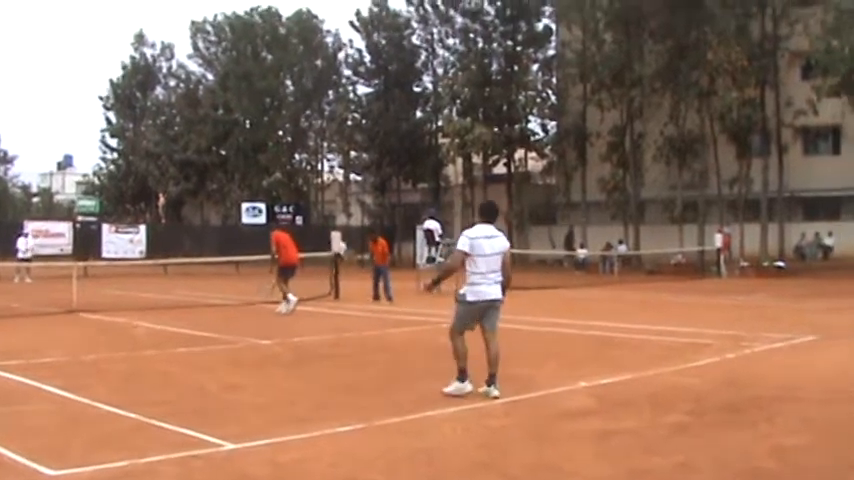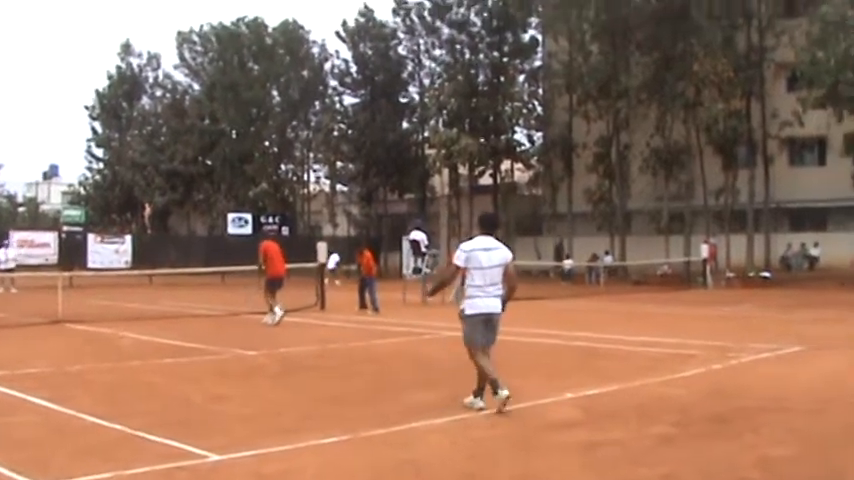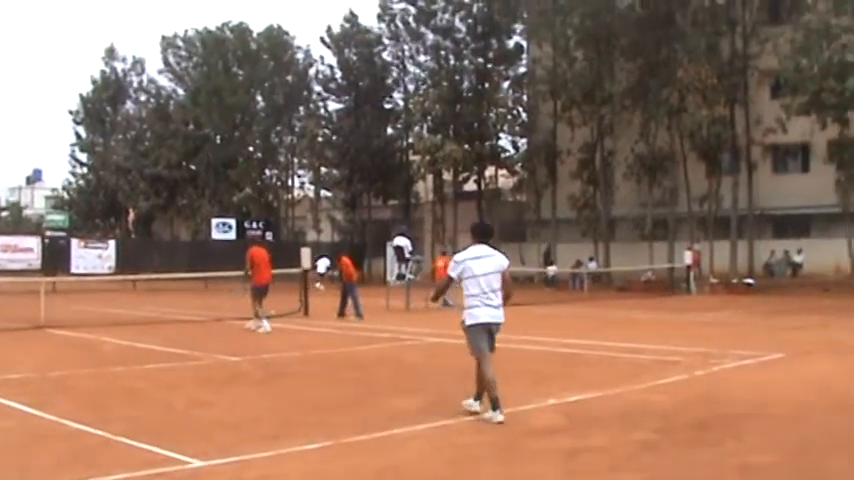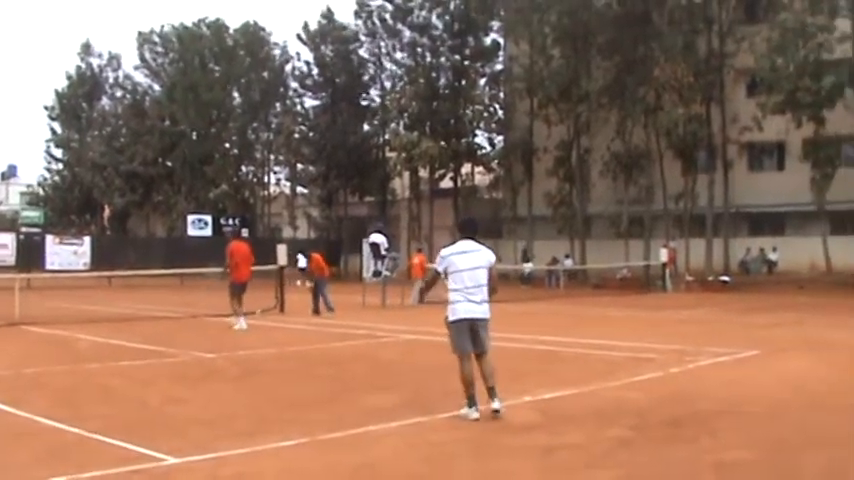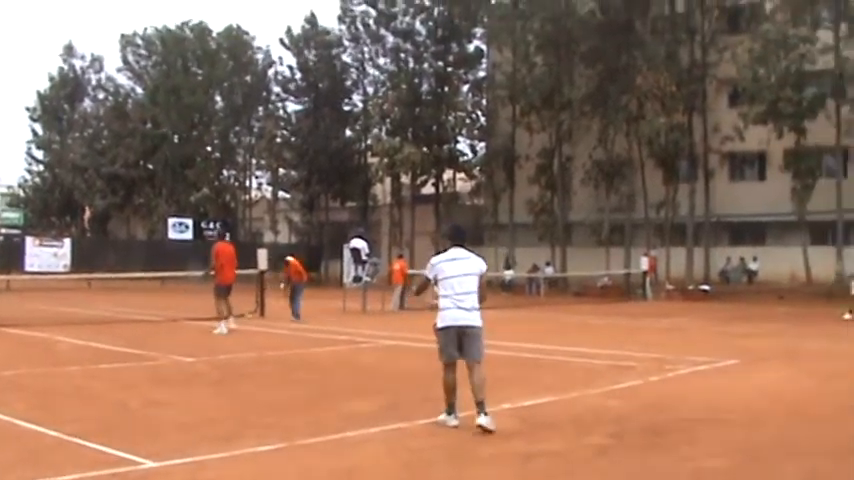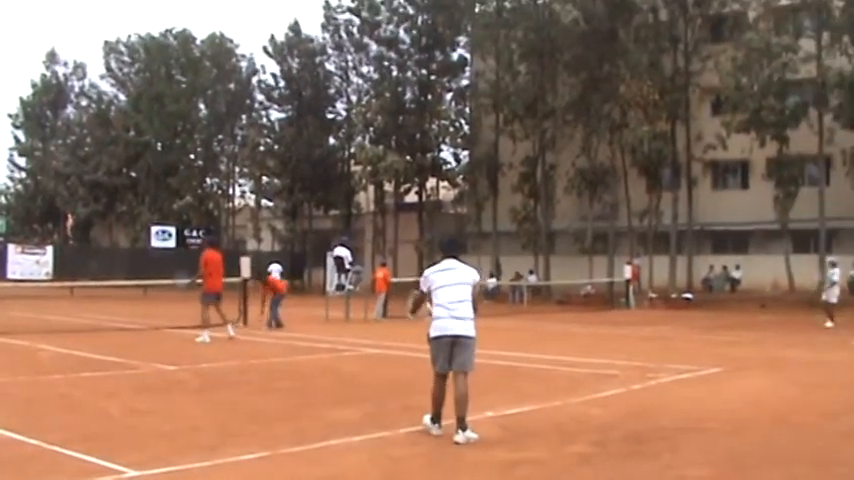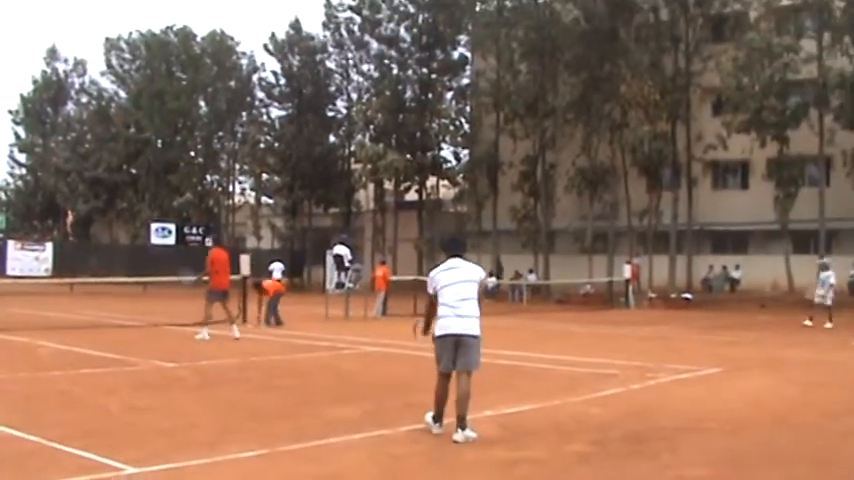
dt=0.2s
person 1, frame 1
left shoulder: (469, 235)
right shoulder: (502, 239)
left elbow: (454, 265)
right elbow: (507, 273)
left wrist: (434, 283)
right wrist: (503, 293)
left hip: (473, 295)
right hip: (494, 295)
left knee: (455, 333)
right knee: (491, 338)
left ankle: (462, 381)
right ankle: (491, 385)
person 1, frame 2
left shoulder: (467, 248)
right shoulder: (504, 251)
left elbow: (448, 276)
right elbow: (512, 285)
left wrist: (433, 290)
right wrist: (503, 303)
left hip: (473, 307)
right hip: (494, 307)
left knee: (476, 353)
right knee: (483, 351)
left ankle: (499, 390)
right ankle: (477, 397)
person 1, frame 3
left shoulder: (460, 259)
right shoulder: (500, 258)
left elbow: (443, 287)
right elbow: (508, 291)
left wrist: (434, 298)
left hip: (474, 317)
right hip: (496, 316)
left knee: (483, 361)
right knee: (485, 358)
left ankle: (496, 409)
right ankle: (477, 400)
person 1, frame 4
left shoulder: (446, 254)
right shoulder: (487, 254)
left elbow: (431, 281)
right elbow: (493, 288)
left wrist: (424, 290)
left hip: (458, 313)
right hip: (481, 312)
left knee: (464, 359)
right knee: (482, 355)
left ankle: (472, 406)
right ankle: (493, 398)
person 1, frame 5
left shoulder: (437, 262)
right shoulder: (478, 262)
left elbow: (421, 288)
right elbow: (482, 296)
left wrist: (416, 291)
left hip: (447, 320)
right hip: (472, 320)
left knee: (449, 367)
right knee: (475, 366)
left ankle: (451, 414)
right ankle: (482, 414)
person 1, frame 6
left shoulder: (430, 273)
right shoulder: (471, 273)
left elbow: (419, 301)
left wrist: (412, 312)
left hip: (440, 329)
right hip: (465, 330)
left knee: (440, 377)
right knee: (461, 378)
left ankle: (435, 422)
right ankle: (461, 429)
person 1, frame 7
left shoulder: (435, 273)
right shoulder: (477, 271)
left elbow: (431, 307)
left wrist: (426, 327)
left hip: (444, 328)
right hip: (470, 328)
left knee: (443, 376)
right knee: (464, 377)
left ankle: (436, 421)
right ankle: (461, 428)
